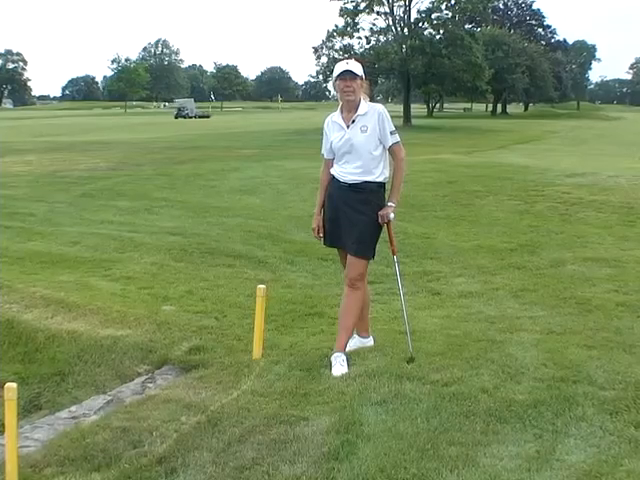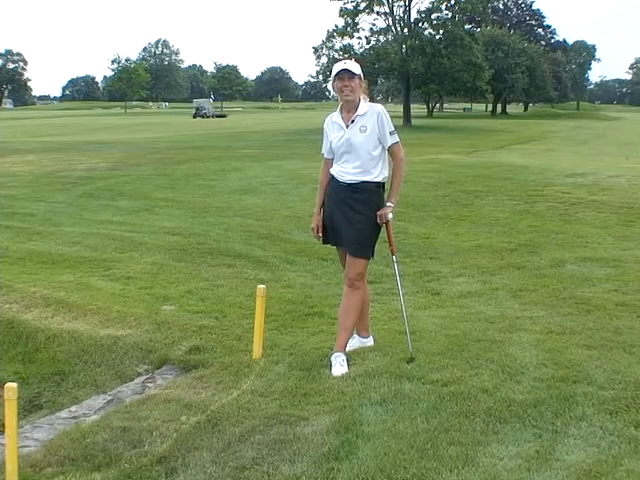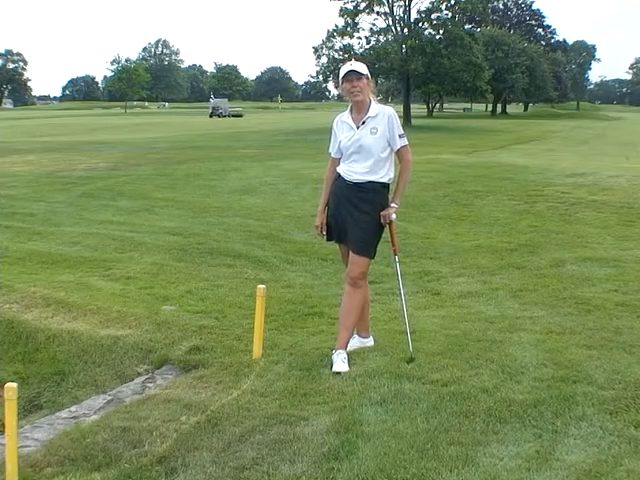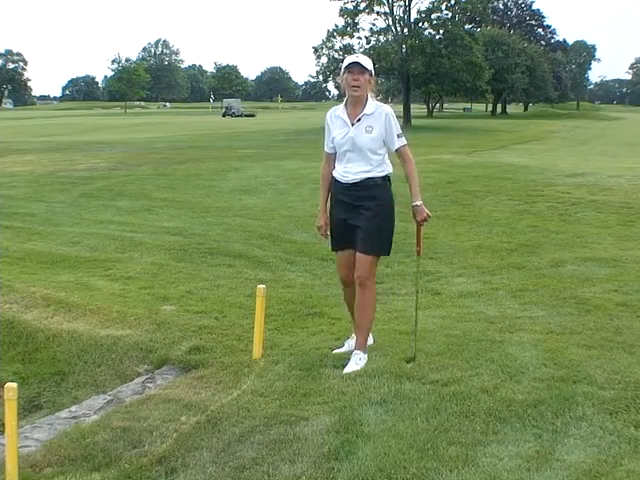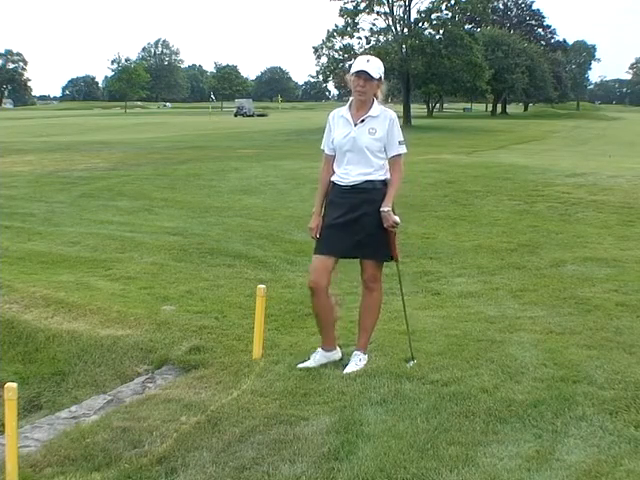
dt=1s
person 1, frame 1
left shoulder: (377, 113)
right shoulder: (331, 121)
left elbow: (399, 157)
left wrist: (392, 202)
right wrist: (318, 210)
left hip: (368, 198)
right hip: (337, 197)
left knee: (354, 277)
right knee: (353, 273)
left ankle: (339, 351)
right ankle: (363, 334)
person 1, frame 2
left shoulder: (377, 113)
right shoulder: (330, 121)
left elbow: (399, 157)
left wrist: (390, 202)
right wrist: (318, 210)
left hip: (367, 198)
right hip: (337, 197)
left knee: (354, 278)
right knee: (353, 273)
left ankle: (338, 351)
right ankle: (363, 334)
person 1, frame 3
left shoulder: (387, 115)
right shoulder: (340, 121)
left elbow: (406, 160)
left wrist: (394, 204)
right wrist: (322, 208)
left hip: (372, 198)
right hip: (342, 195)
left knee: (355, 276)
right knee: (354, 272)
left ankle: (340, 350)
right ankle: (363, 335)
person 1, frame 4
left shoulder: (383, 113)
right shoulder: (333, 116)
left elbow: (406, 158)
right elbow: (328, 164)
left wrist: (417, 201)
right wrist: (322, 208)
left hip: (375, 197)
right hip: (342, 198)
left knee: (364, 278)
right knee: (345, 277)
left ankle: (360, 349)
right ankle: (360, 333)
person 1, frame 5
left shoulder: (387, 118)
right shoulder: (335, 117)
left elbow: (397, 168)
right elbow: (327, 167)
left wrist: (387, 207)
right wrist: (317, 211)
left hip: (372, 200)
right hip: (338, 201)
left knee: (371, 281)
right knee: (316, 282)
left ankle: (361, 351)
right ankle: (328, 348)
